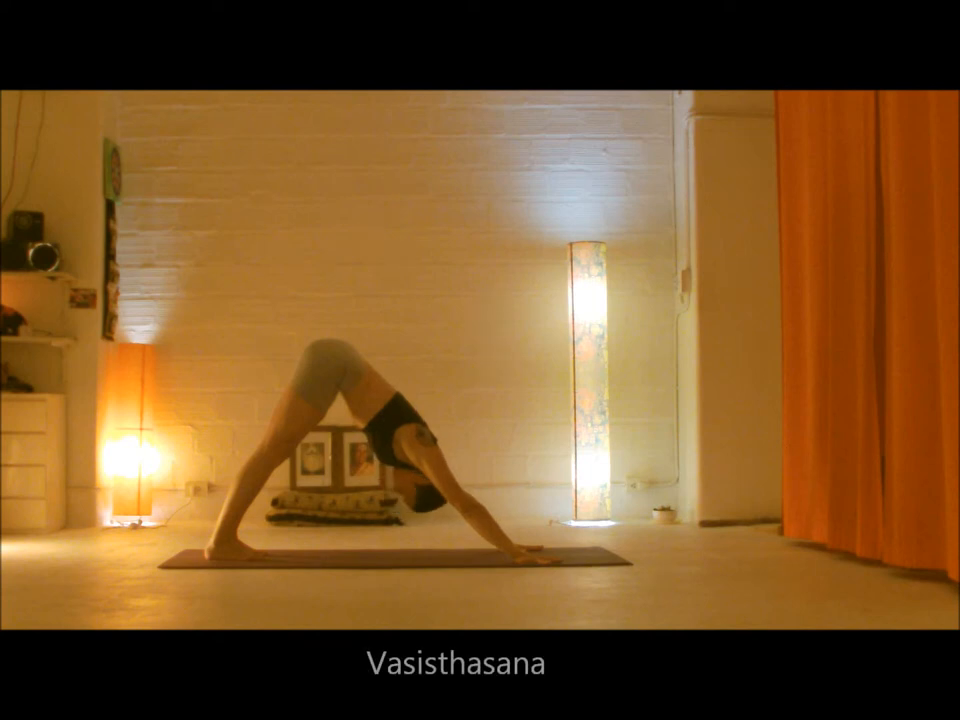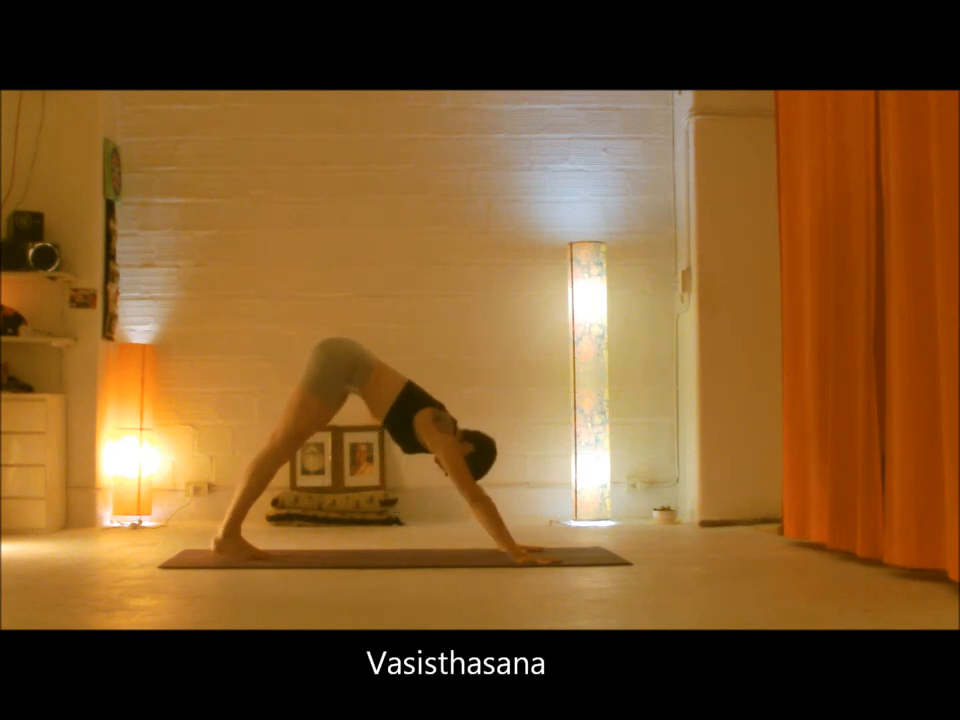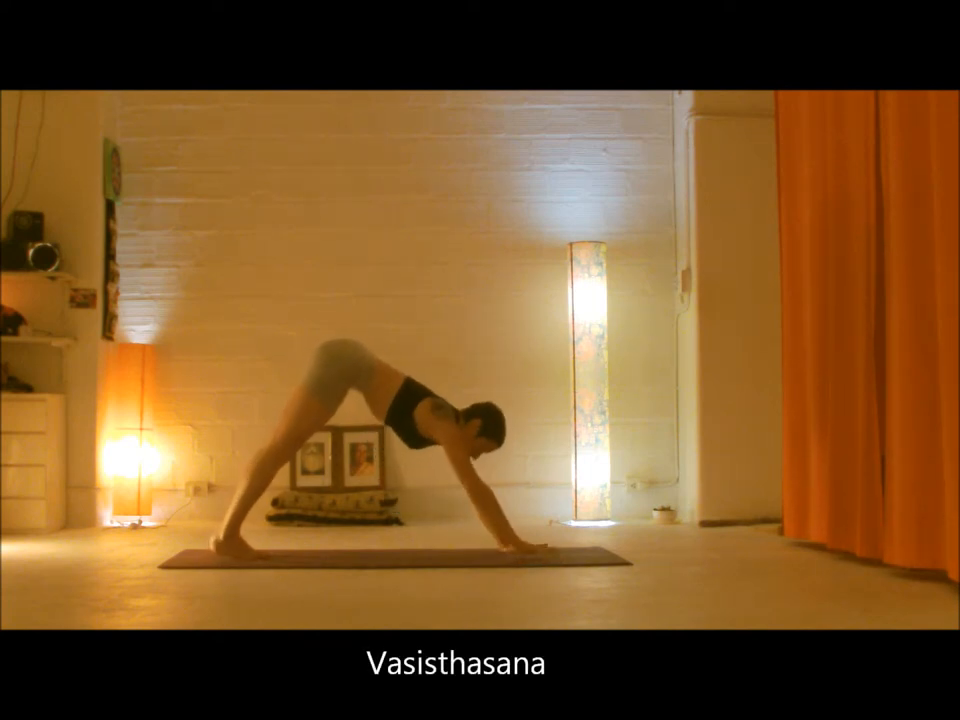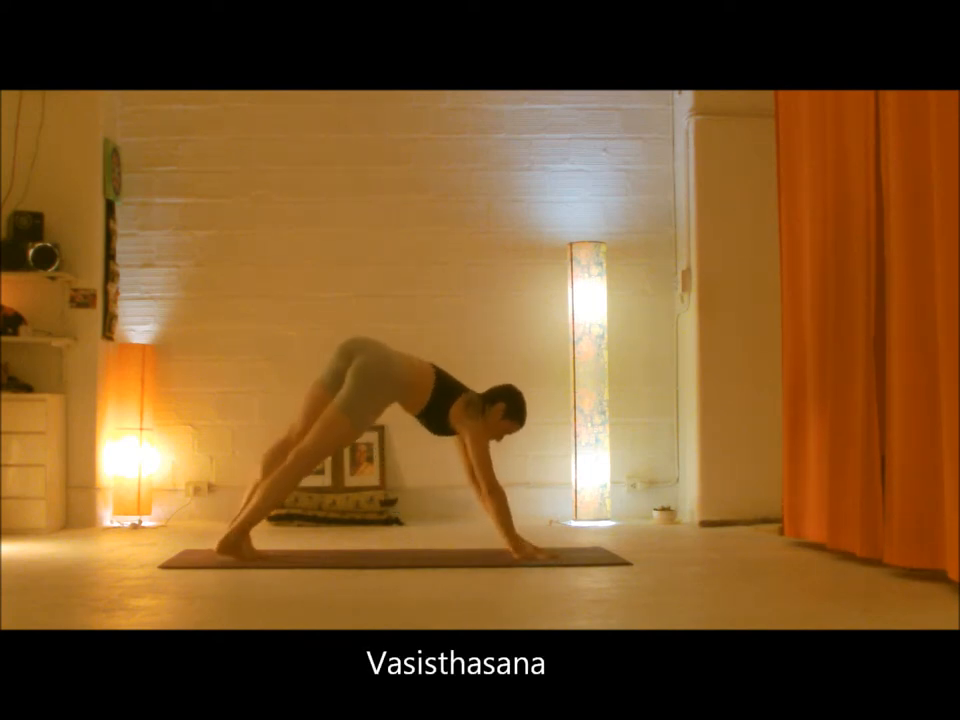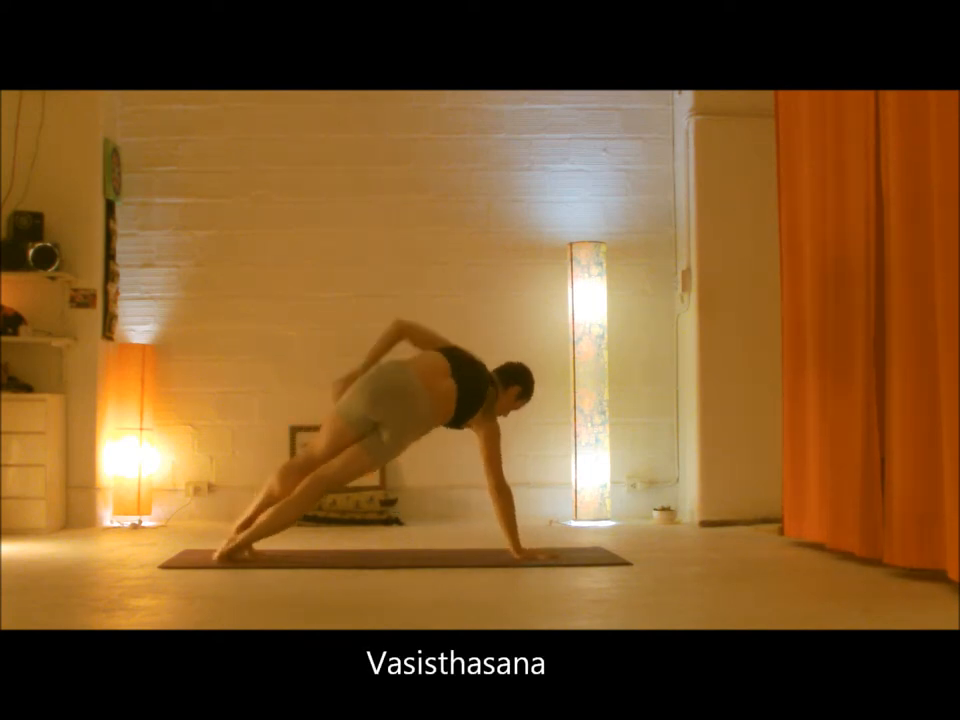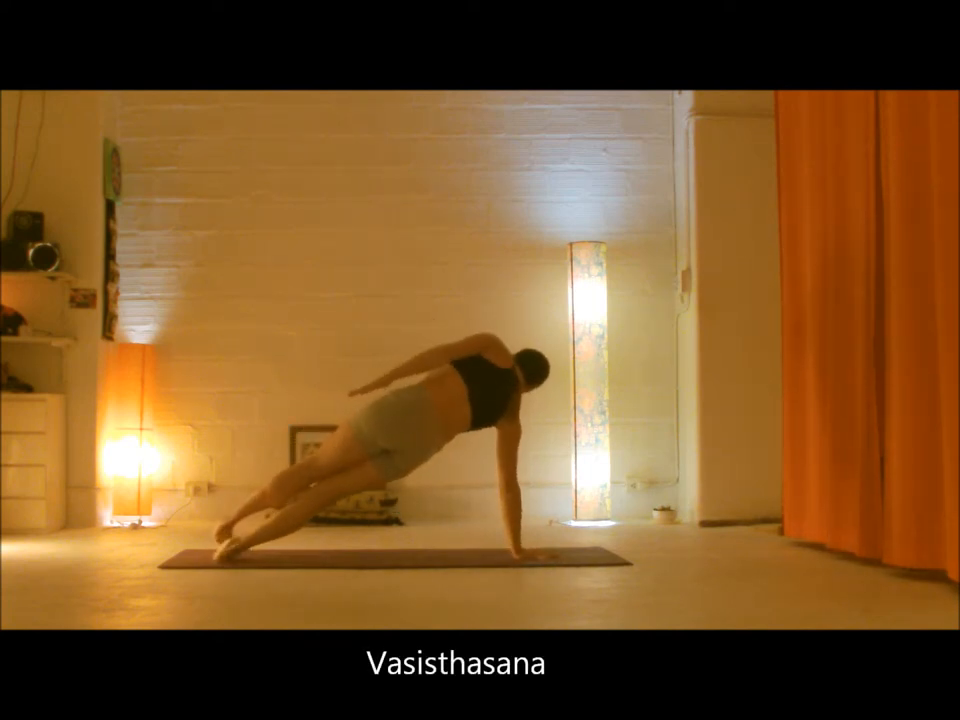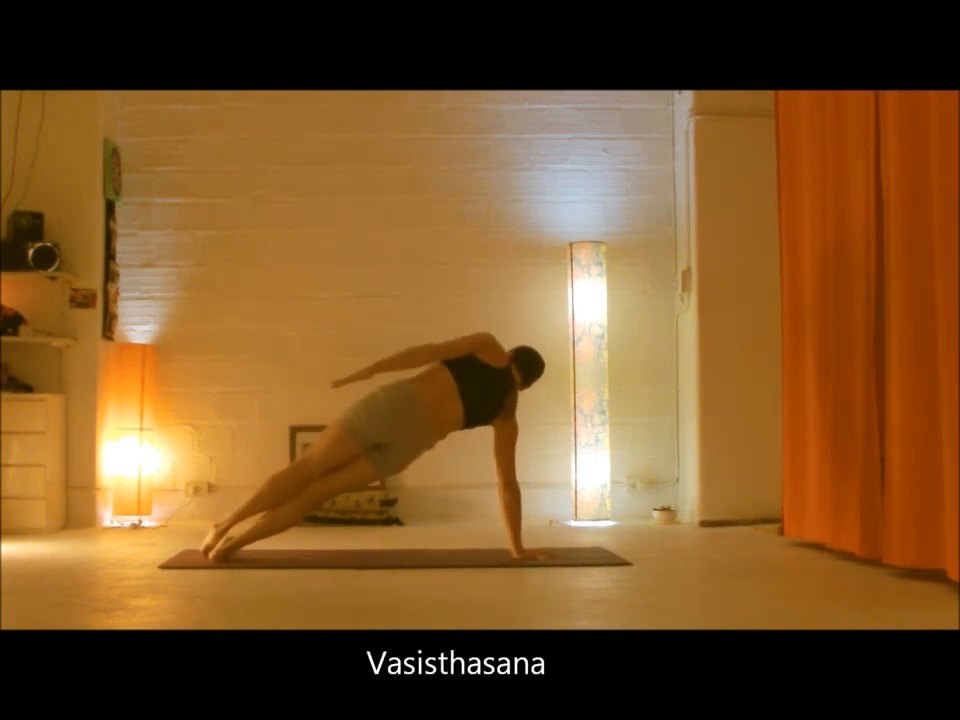
dt=0.7s
person 1, frame 1
left shoulder: (416, 449)
right shoulder: (419, 446)
left elbow: (464, 502)
right elbow: (464, 504)
left wrist: (508, 543)
right wrist: (512, 551)
left hip: (332, 363)
right hip: (331, 361)
left knee: (276, 449)
right knee: (273, 448)
left ankle: (225, 538)
right ankle: (220, 540)
person 1, frame 2
left shoulder: (441, 432)
right shoulder: (440, 433)
left elbow: (475, 497)
right elbow: (474, 496)
left wrist: (509, 543)
right wrist: (515, 551)
left hip: (344, 366)
right hip: (340, 360)
left knee: (282, 442)
right knee: (283, 444)
left ankle: (230, 532)
right ankle: (228, 532)
person 1, frame 3
left shoulder: (451, 426)
right shoulder: (446, 426)
left elbow: (475, 490)
right elbow: (476, 488)
left wrist: (501, 539)
right wrist: (516, 543)
left hip: (342, 363)
right hip: (342, 362)
left knee: (282, 443)
right knee: (283, 446)
left ankle: (230, 533)
right ankle: (226, 535)
person 1, frame 4
left shoulder: (464, 408)
right shoulder: (473, 419)
left elbow: (474, 477)
right elbow: (491, 488)
left wrist: (509, 533)
right wrist: (515, 546)
left hip: (356, 352)
right hip: (374, 376)
left knee: (294, 440)
right knee: (303, 458)
left ankle: (239, 526)
right ankle: (233, 537)
person 1, frame 5
left shoulder: (461, 354)
right shoulder: (486, 419)
left elbow: (400, 326)
right elbow: (498, 487)
left wrist: (362, 370)
right wrist: (517, 548)
left hip: (384, 384)
right hip: (406, 421)
left knee: (310, 460)
right knee: (317, 483)
left ankle: (243, 525)
right ankle: (237, 543)
person 1, frame 6
left shoulder: (494, 347)
right shoulder: (510, 419)
left elbow: (445, 352)
right elbow: (509, 485)
left wrist: (382, 379)
right wrist: (517, 547)
left hip: (400, 409)
right hip: (417, 446)
left knee: (310, 469)
right knee: (321, 494)
left ankle: (230, 522)
right ankle: (240, 542)
person 1, frame 7
left shoulder: (490, 346)
right shoulder: (506, 417)
left elbow: (434, 351)
right elbow: (508, 483)
left wrist: (367, 370)
right wrist: (518, 547)
left hip: (393, 404)
right hip: (409, 443)
left knee: (303, 471)
right knee: (315, 492)
left ankle: (225, 526)
right ankle: (232, 542)
